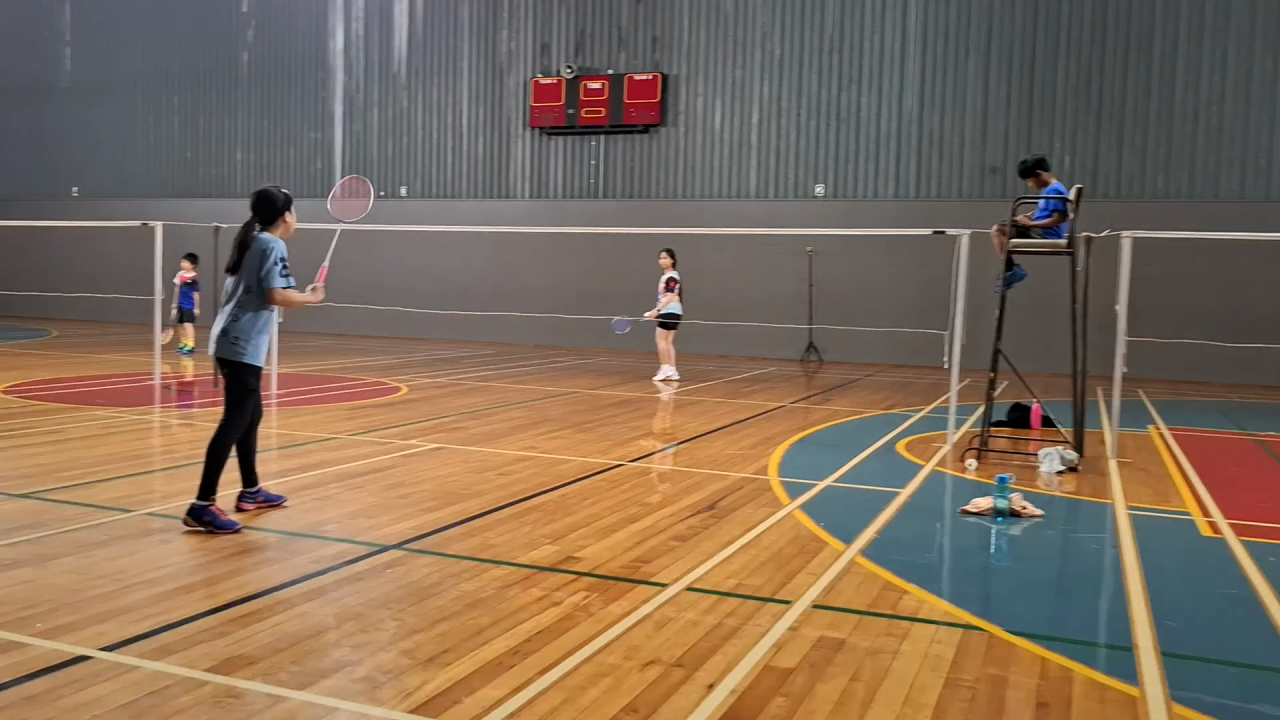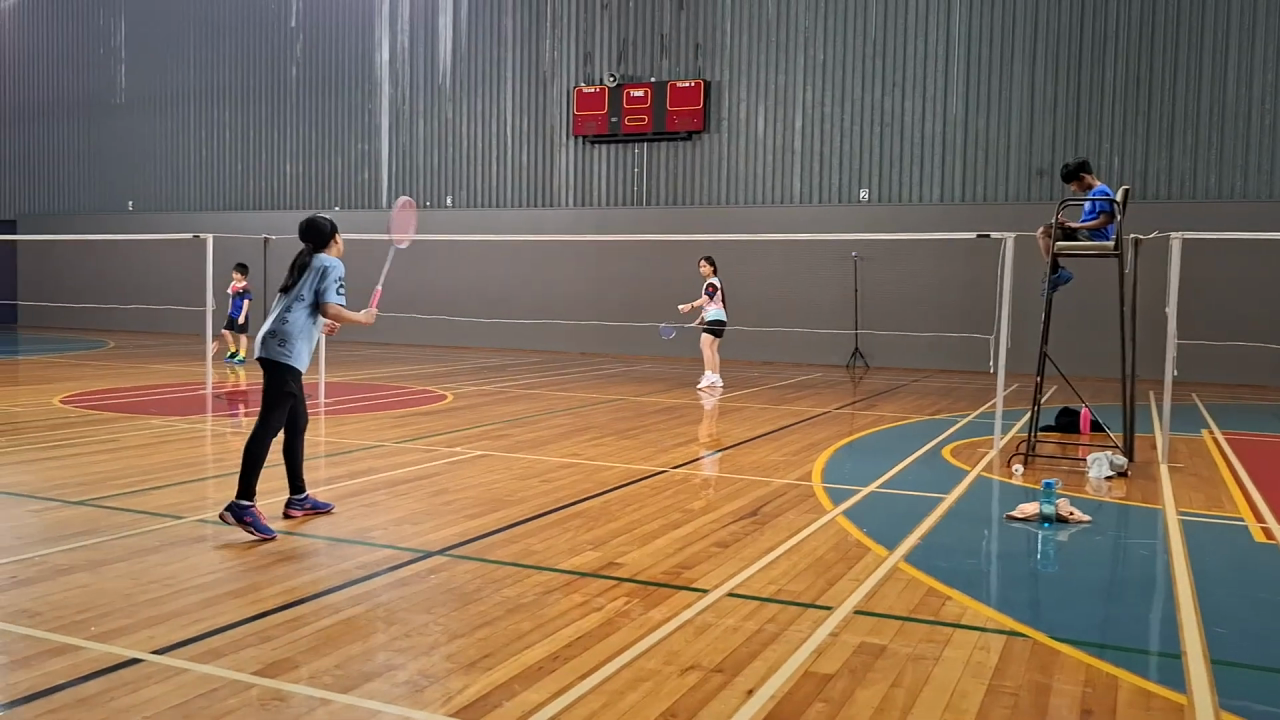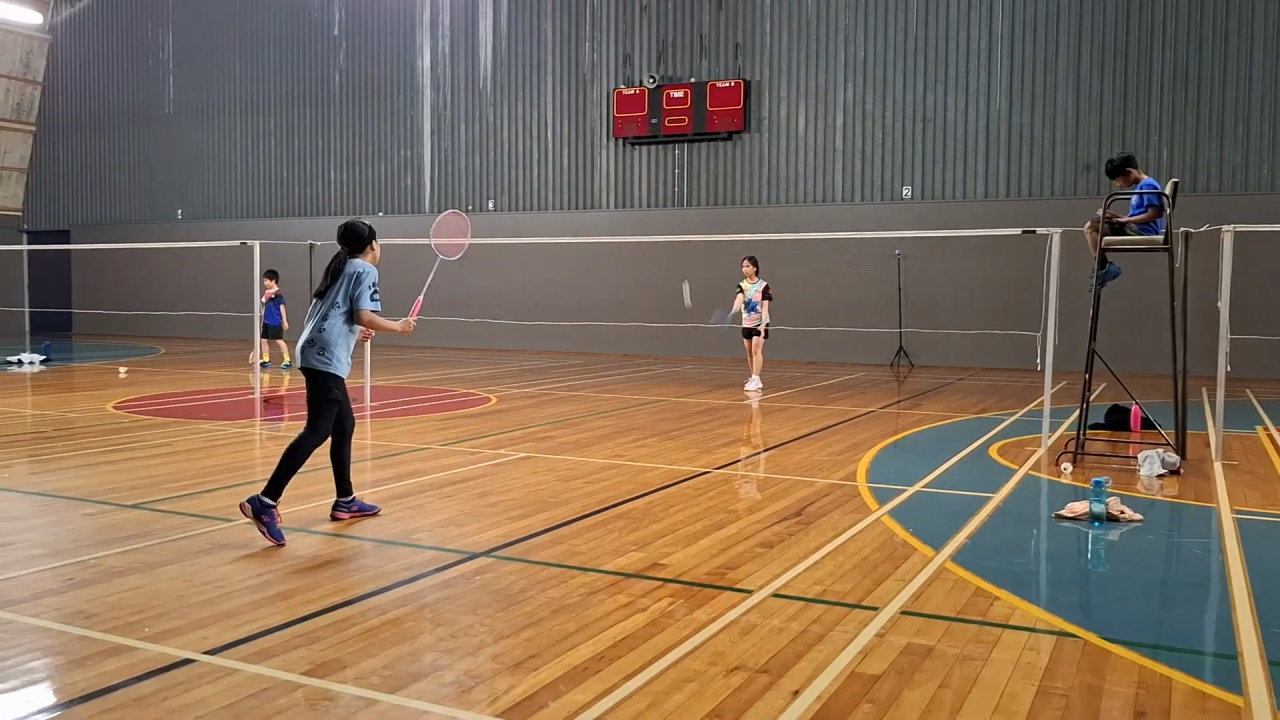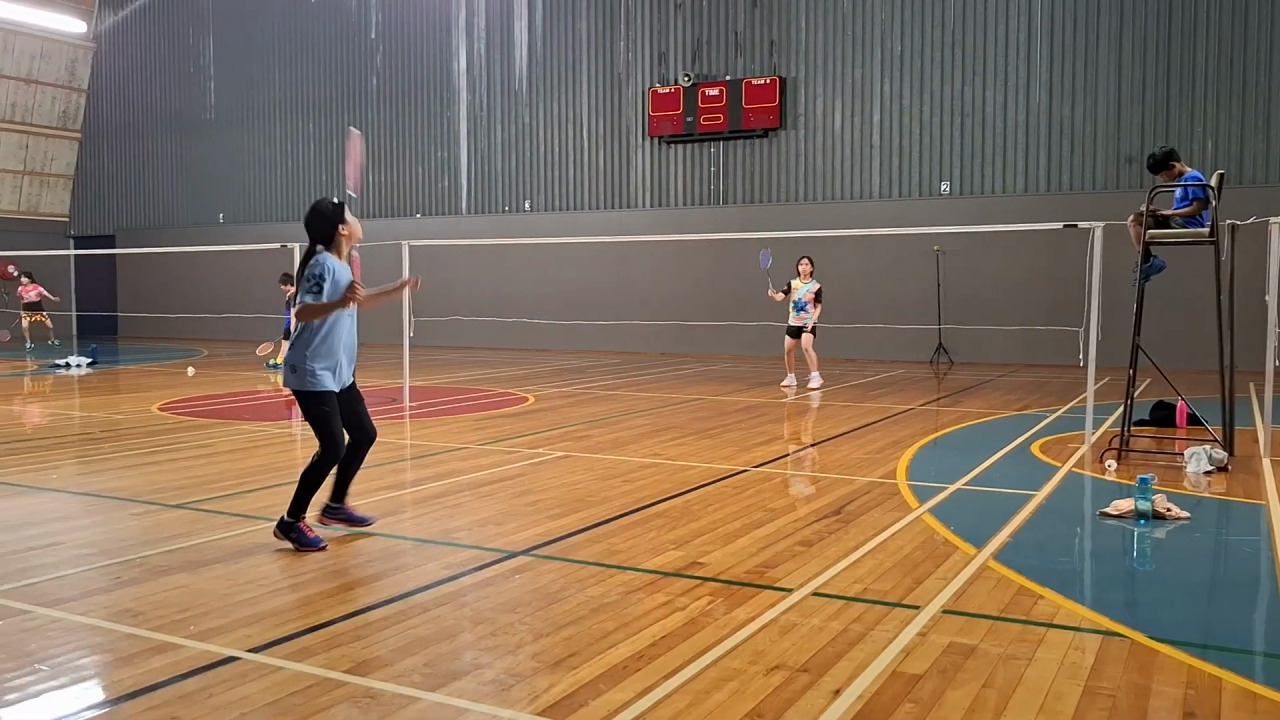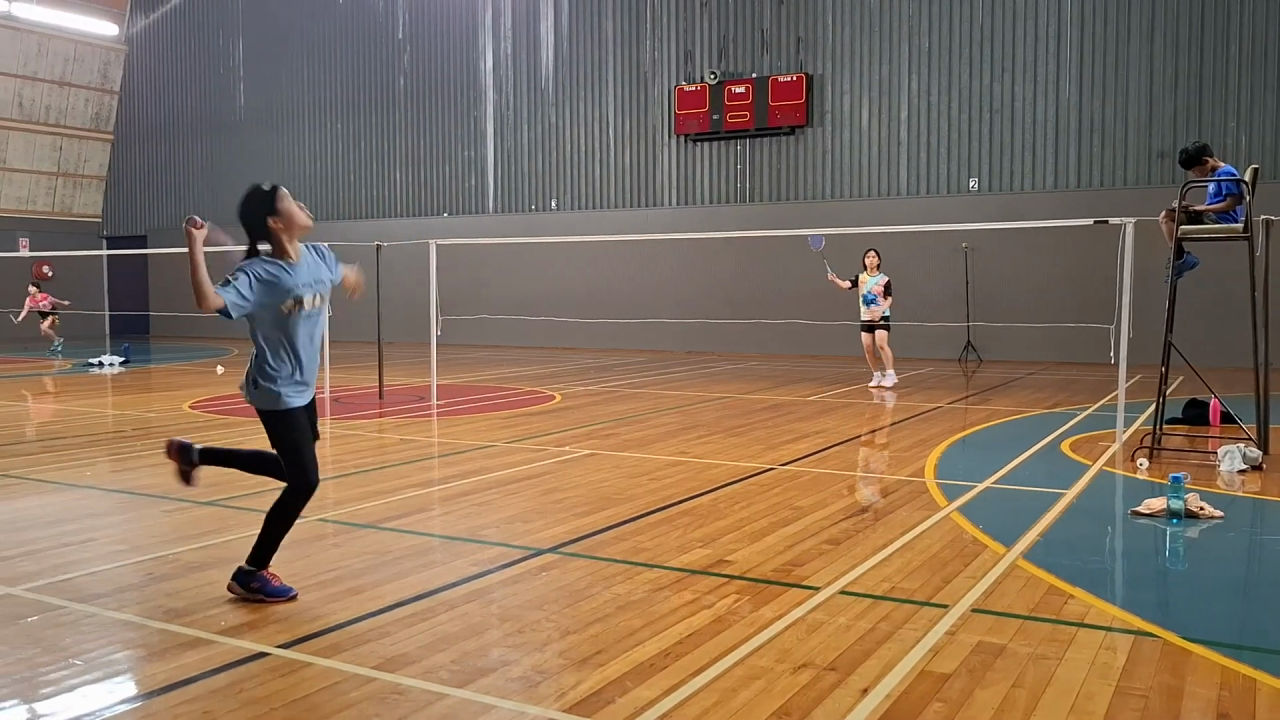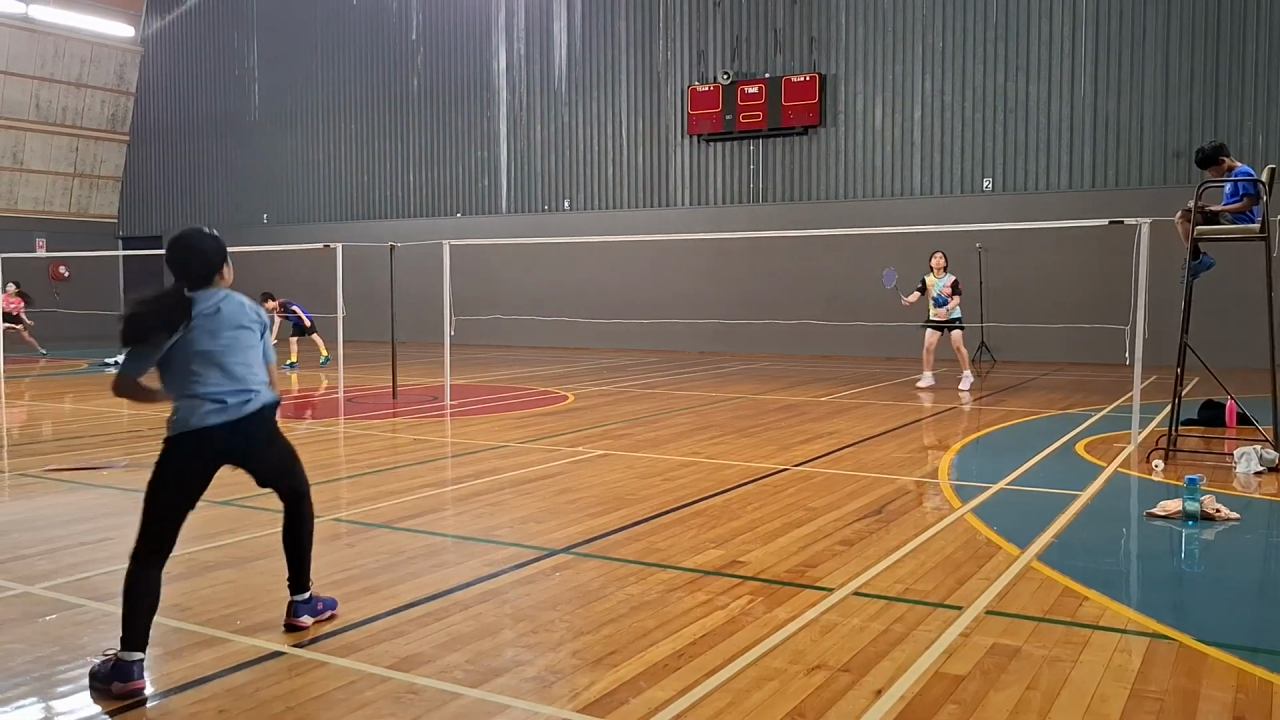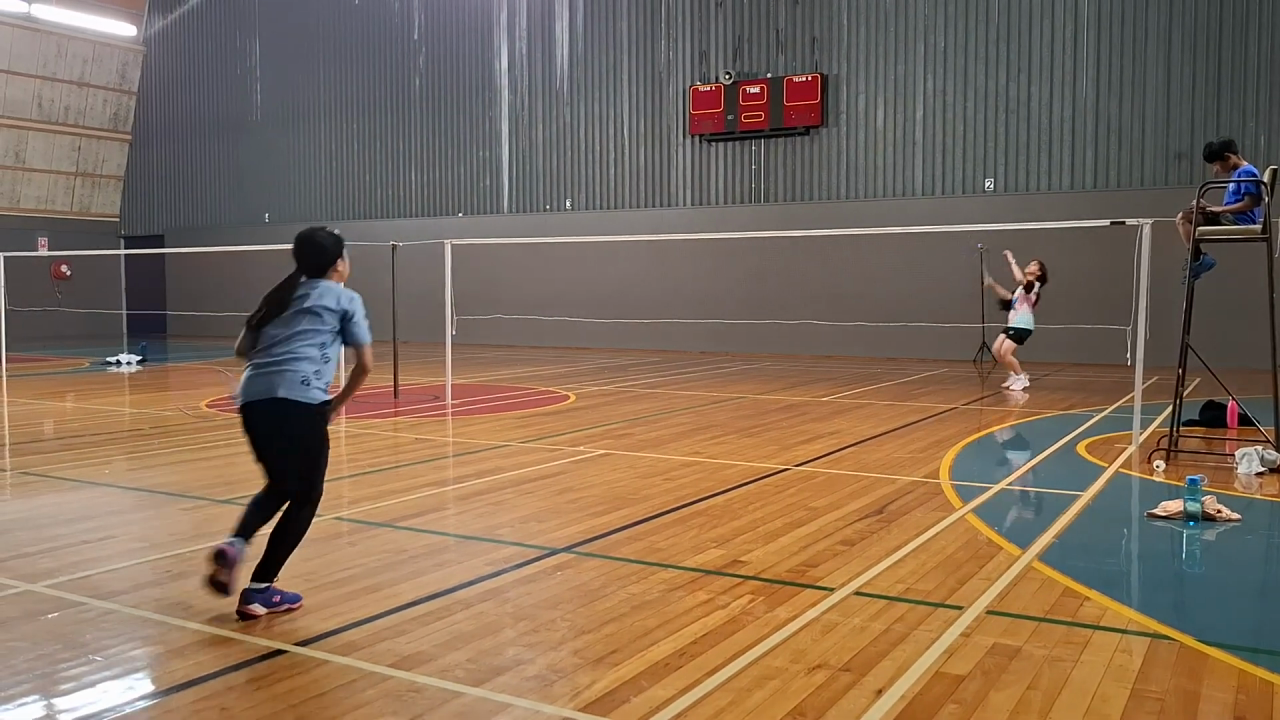
dt=0.5s
person 1, frame 1
left shoulder: (250, 242)
right shoulder: (273, 245)
right elbow: (276, 296)
left wrist: (281, 296)
right wrist: (310, 297)
left hip: (231, 340)
right hip: (243, 345)
left knee: (250, 416)
right knee: (235, 422)
left ankle: (251, 491)
right ankle: (202, 506)
person 1, frame 2
left shoulder: (305, 263)
right shoulder: (331, 264)
right elbow: (331, 310)
left wrist: (317, 326)
right wrist: (362, 317)
left hip: (277, 346)
right hip: (286, 350)
left knee: (297, 422)
right knee: (270, 424)
left ankle: (298, 498)
right ankle: (242, 505)
person 1, frame 3
left shoulder: (341, 269)
right shoulder: (365, 270)
right elbow: (364, 317)
left wrist: (355, 334)
right wrist: (398, 326)
left hip: (320, 354)
right hip: (327, 357)
left knee: (344, 425)
right knee: (317, 431)
left ankle: (345, 501)
right ankle: (264, 502)
person 1, frame 4
left shoulder: (340, 264)
right shoulder: (322, 265)
right elbow: (303, 313)
left wrist: (393, 290)
right wrist: (341, 300)
left hip: (338, 372)
right hip: (312, 373)
left knee: (364, 434)
right knee: (334, 448)
left ankle: (336, 505)
right ankle: (291, 521)
person 1, frame 5
left shoulder: (317, 256)
right shoulder: (257, 273)
left elbow: (347, 281)
right elbow: (209, 303)
right wrist: (195, 251)
left hip: (301, 386)
right hip: (278, 391)
left knee: (295, 468)
right knee: (305, 480)
left ankle: (193, 454)
right ankle: (251, 573)
person 1, frame 6
left shoulder: (161, 322)
right shoulder: (245, 309)
left elbow: (126, 384)
right elbow: (270, 372)
left hip: (190, 437)
right hip: (251, 424)
left knee: (150, 548)
right knee: (297, 498)
left ankle: (127, 664)
right ankle: (301, 601)
person 1, frame 7
left shoulder: (280, 297)
right shoulder: (346, 300)
left elbow: (243, 348)
right elbow: (364, 363)
right wrist: (339, 400)
left hip: (253, 397)
right hip: (300, 397)
left knee: (281, 487)
right knee: (306, 495)
left ankle: (232, 546)
right ankle: (258, 589)
